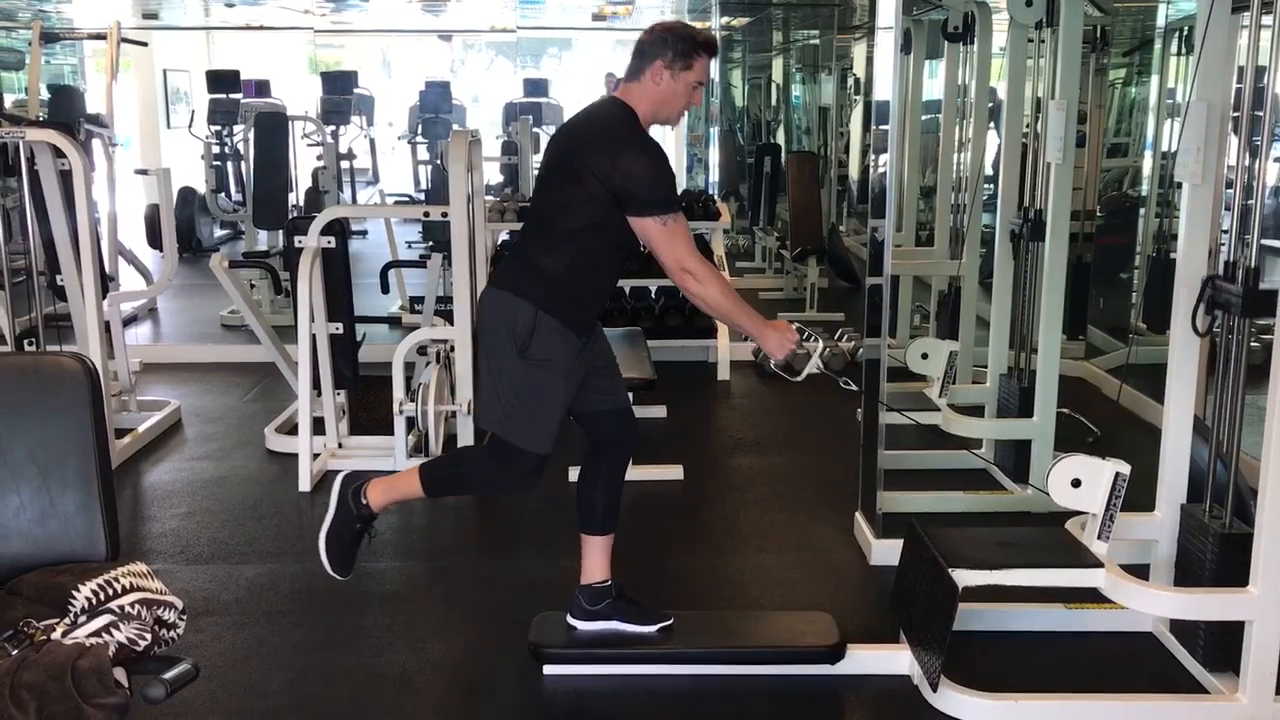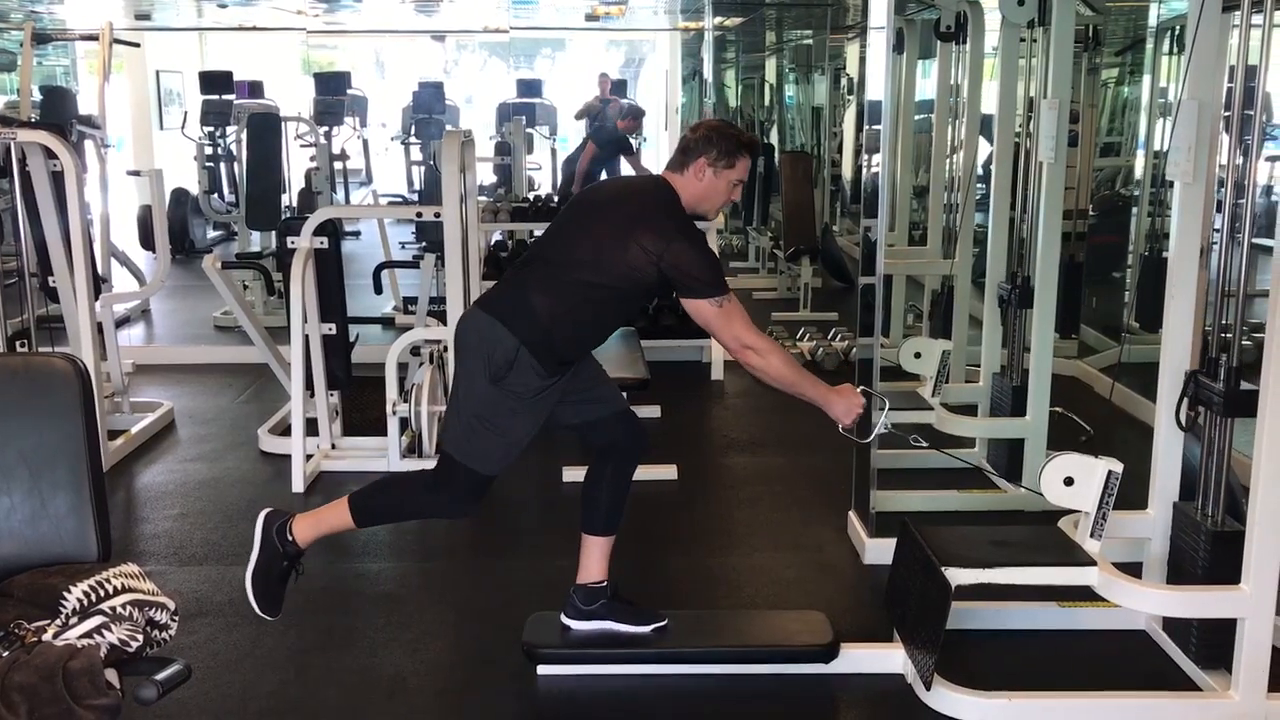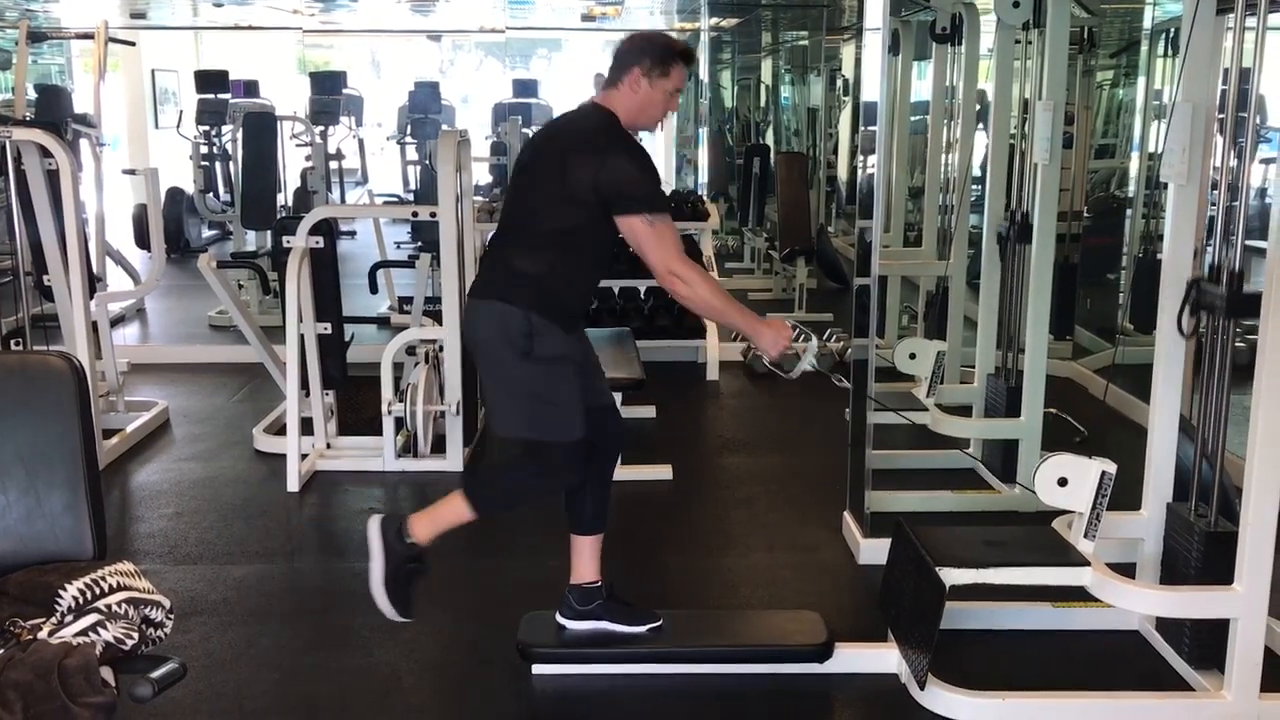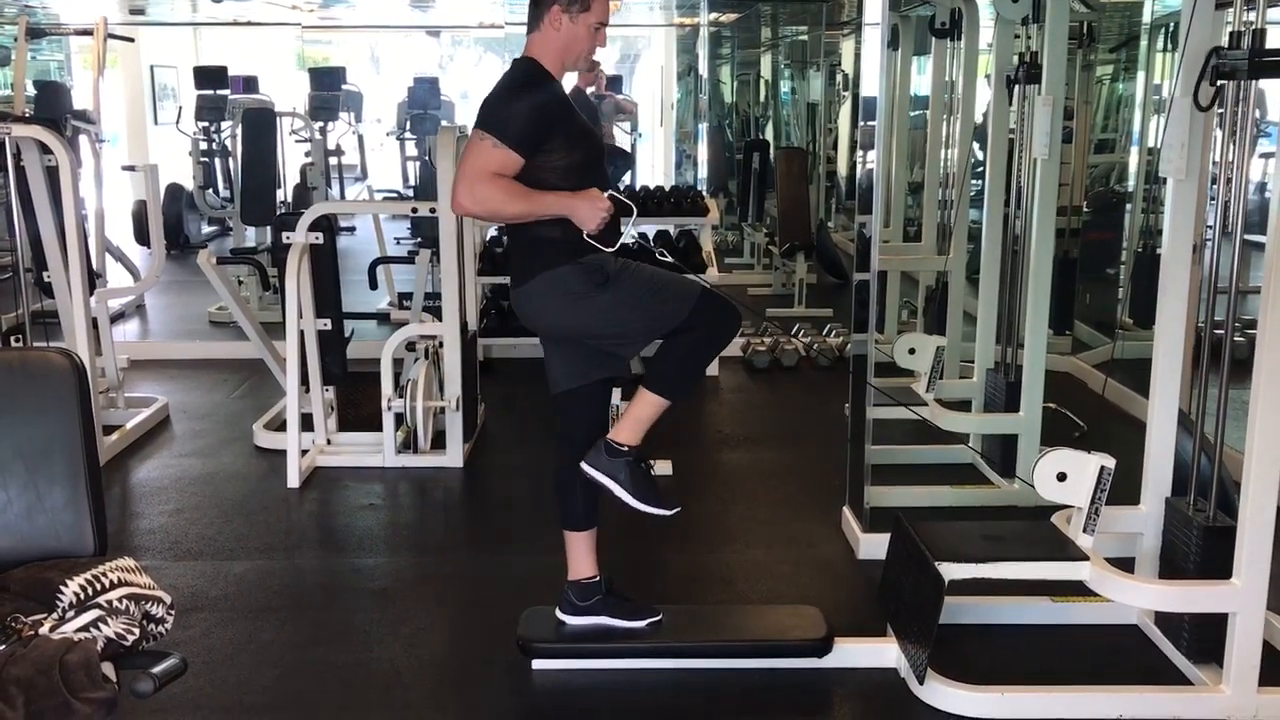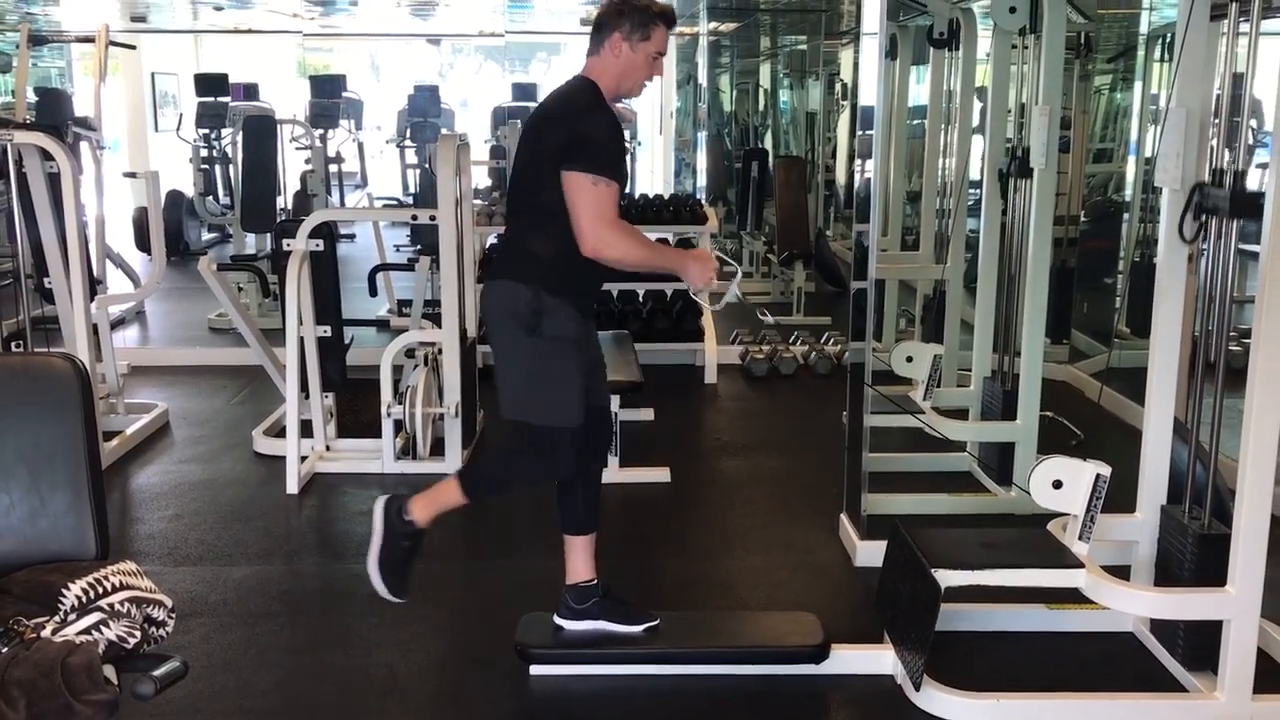
dt=1s
person 1, frame 1
left shoulder: (597, 125)
right shoulder: (633, 153)
right elbow: (687, 270)
right wrist: (764, 333)
left hip: (558, 313)
right hip: (534, 317)
left knee: (614, 434)
right knee: (516, 462)
left ankle: (595, 595)
right ankle: (362, 498)
person 1, frame 2
left shoulder: (626, 195)
right shoulder: (675, 239)
right elbow: (748, 347)
right wrist: (830, 398)
left hip: (539, 344)
right hip: (511, 351)
left knee: (622, 440)
right knee: (456, 487)
left ankle: (589, 596)
right ankle: (289, 534)
person 1, frame 3
left shoulder: (567, 134)
right shoulder: (619, 158)
right elbow: (674, 271)
right wrist: (753, 329)
left hip: (528, 311)
right hip: (520, 319)
left knee: (596, 436)
right knee: (551, 459)
left ankle: (584, 594)
right ankle: (408, 535)
person 1, frame 4
left shoulder: (541, 93)
right shoulder: (525, 95)
right elbow: (471, 192)
left wrist: (589, 203)
right wrist: (571, 203)
left hip: (563, 285)
right hip: (567, 282)
left knee: (581, 435)
right knee: (715, 316)
left ankle: (585, 592)
right ankle: (622, 451)
person 1, frame 5
left shoulder: (576, 107)
right shoulder: (588, 119)
right elbow: (597, 238)
left wrist: (665, 259)
right wrist: (683, 264)
left hip: (551, 298)
right hip: (534, 301)
left knee: (588, 436)
right knee: (541, 447)
left ankle: (582, 594)
right ankle: (409, 516)
